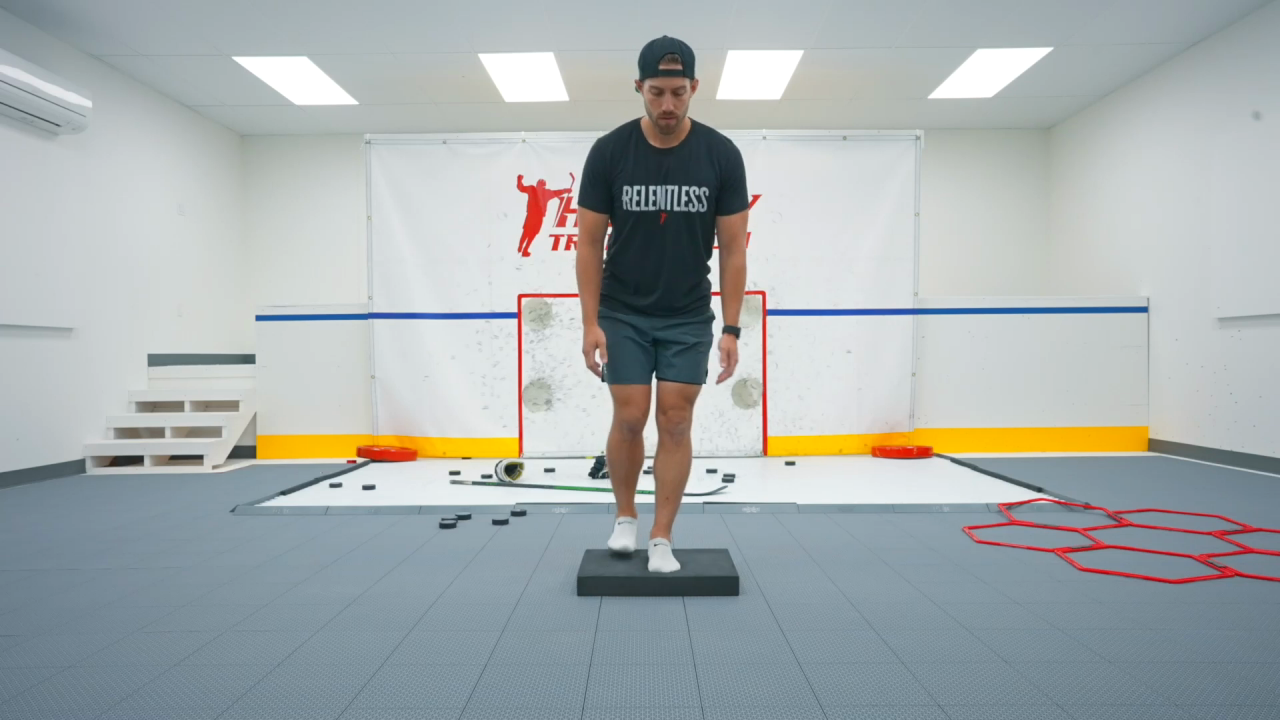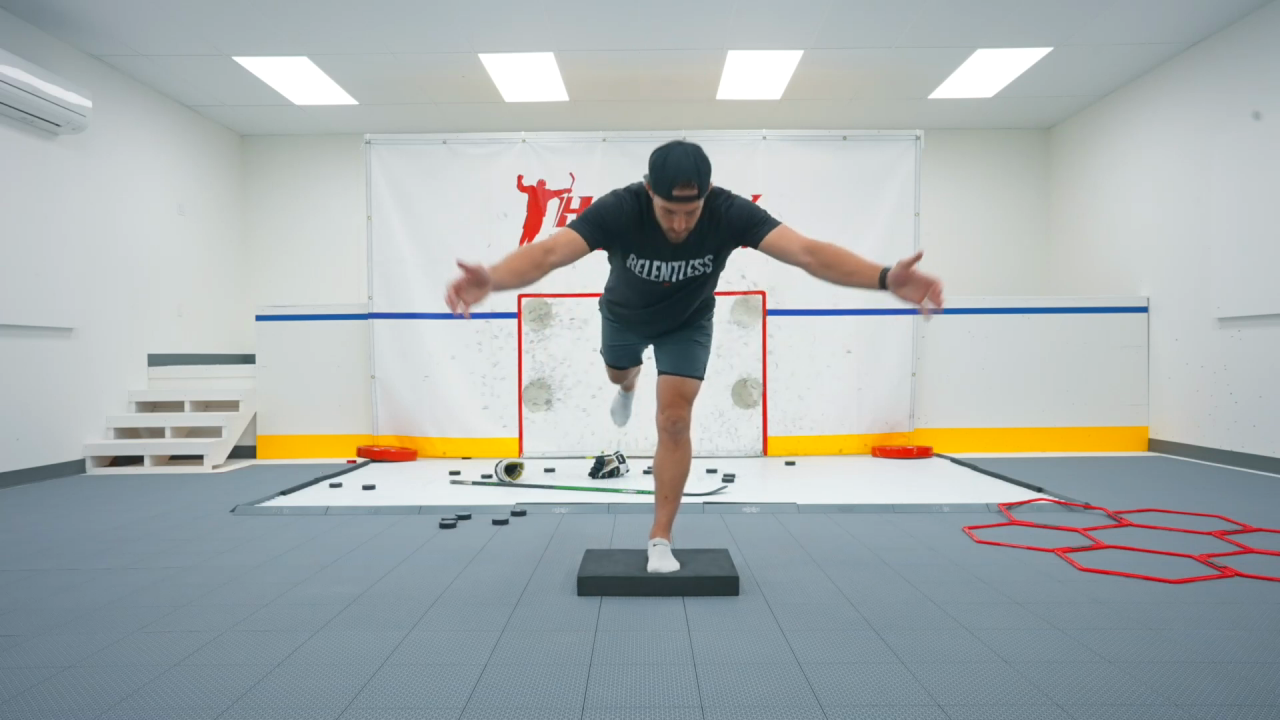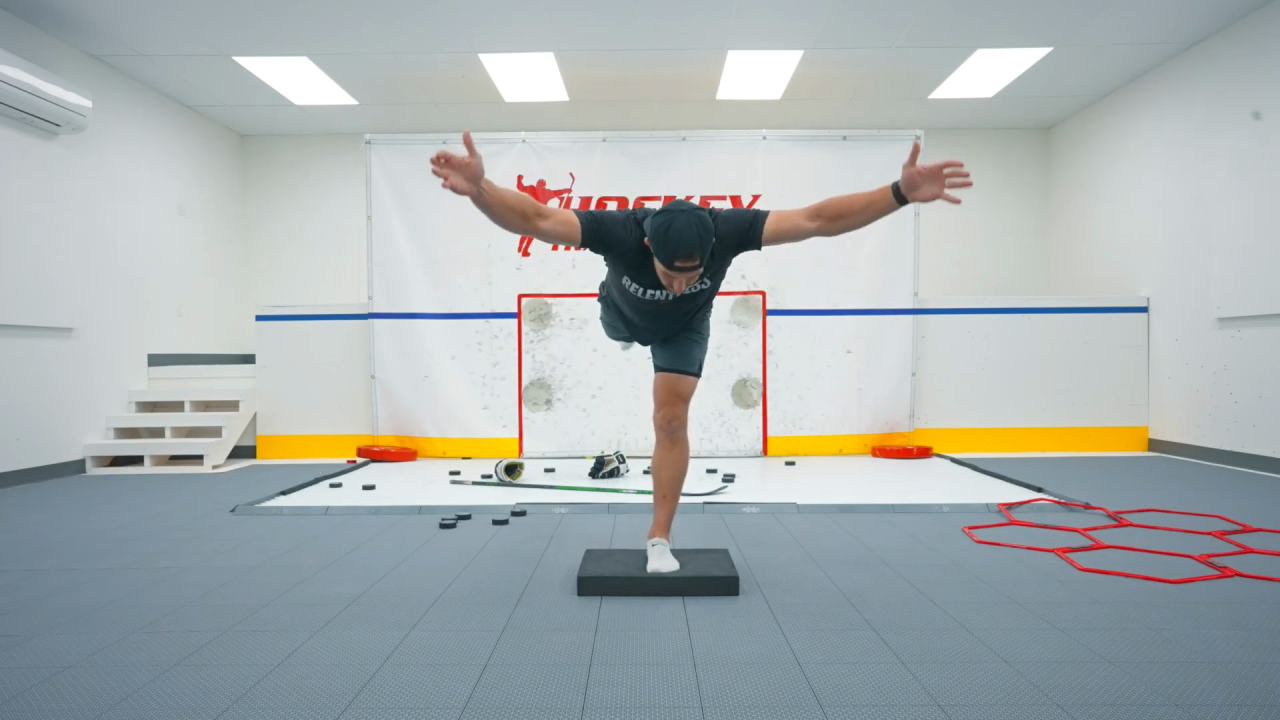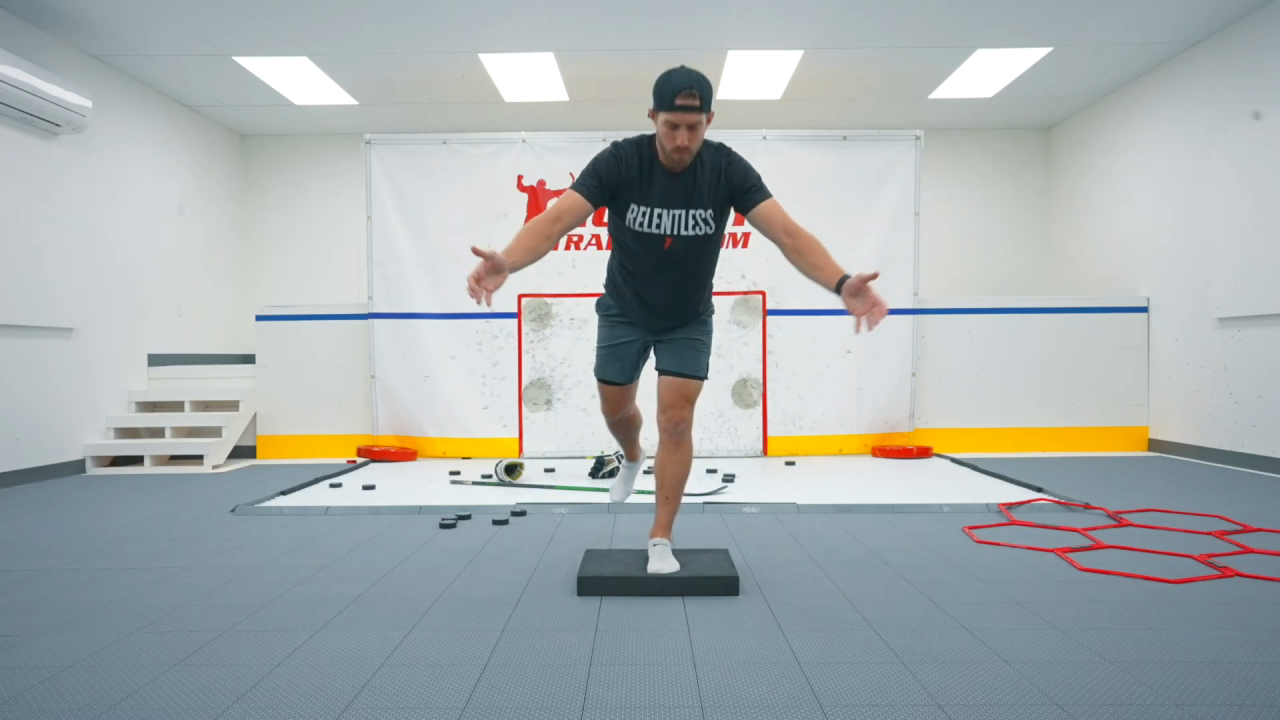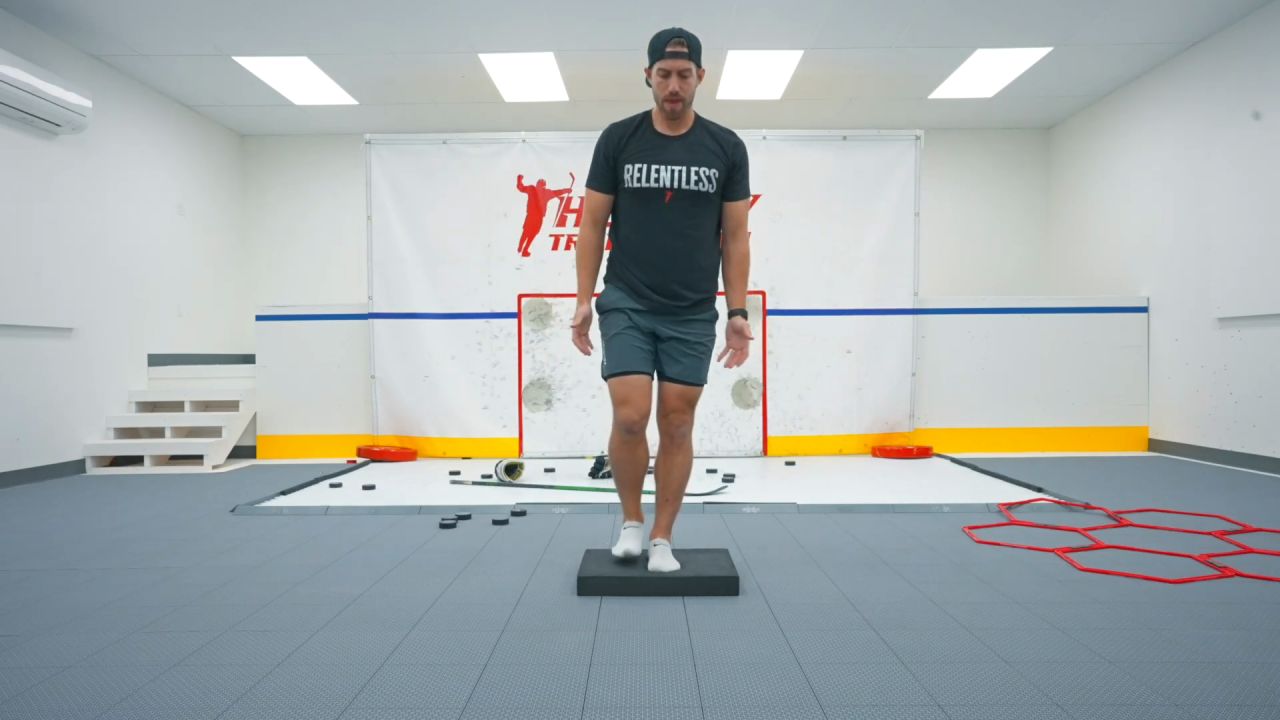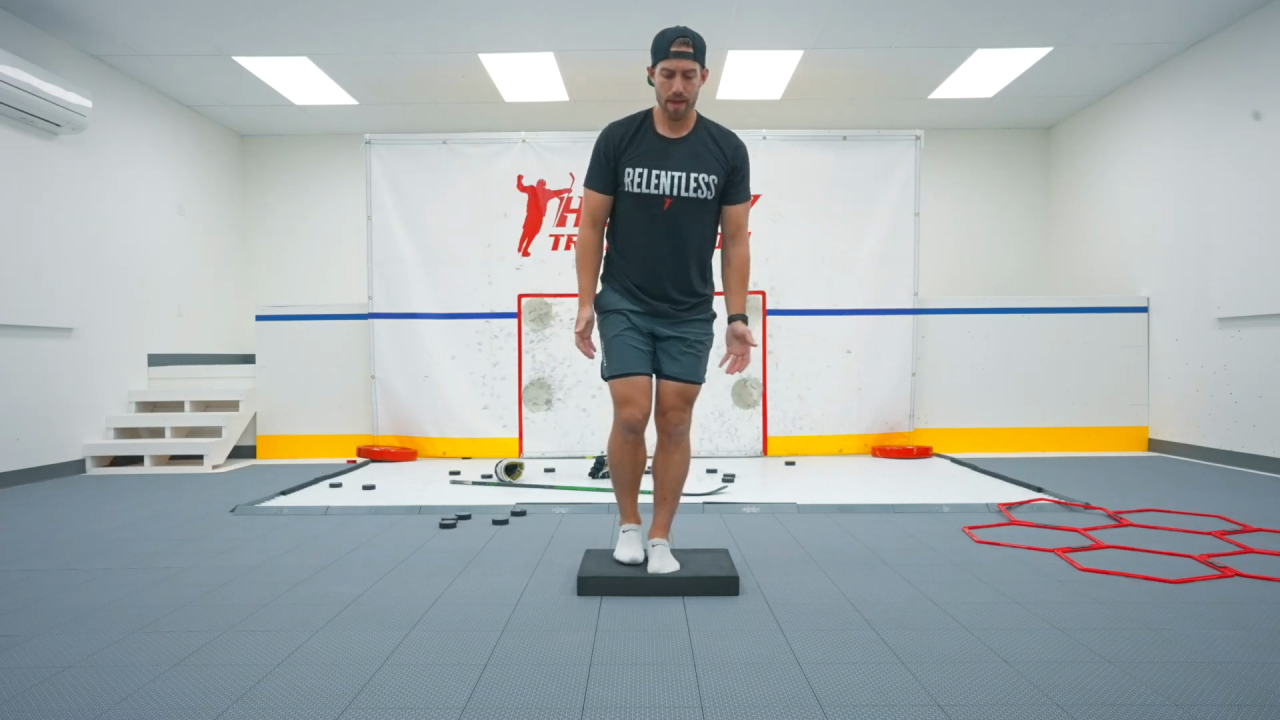
dt=0.7s
person 1, frame 1
left shoulder: (721, 155)
right shoulder: (608, 152)
left elbow: (733, 248)
right elbow: (589, 244)
left wrist: (731, 329)
right wrist: (589, 323)
left hip: (687, 315)
right hip: (622, 311)
left knee: (674, 422)
right knee: (629, 418)
left ankle: (661, 540)
right ankle: (625, 516)
person 1, frame 2
left shoulder: (730, 212)
right shoulder: (618, 209)
left elbow: (807, 251)
right elbow: (549, 251)
left wrist: (885, 279)
right wrist: (490, 281)
left hip: (687, 322)
right hip: (625, 315)
left knee: (674, 419)
right knee: (618, 373)
left ankle: (660, 540)
right ankle: (627, 384)
person 1, frame 3
left shoulder: (727, 231)
right shoulder: (620, 231)
left elbow: (817, 219)
right elbow: (535, 219)
left wrist: (900, 193)
right wrist: (480, 189)
left hip: (684, 328)
right hip: (624, 312)
left knee: (670, 419)
right knee: (624, 334)
left ankle: (659, 540)
right ankle: (636, 334)
person 1, frame 4
left shoulder: (728, 168)
right shoulder: (620, 160)
left elbow: (787, 232)
right elbow: (556, 220)
left wrist: (841, 284)
right wrist: (505, 264)
left hip: (688, 318)
right hip: (624, 310)
left knee: (676, 421)
right knee: (616, 408)
left ankle: (660, 540)
right ankle: (631, 459)
person 1, frame 5
left shoulder: (727, 147)
right shoulder: (618, 139)
left elbow: (735, 236)
right elbow: (592, 225)
left wrist: (737, 311)
right wrist: (584, 299)
left hip: (693, 313)
right hip: (626, 305)
left knee: (677, 426)
right knee: (630, 418)
left ankle: (662, 539)
right ankle: (631, 522)
person 1, frame 6
left shoulder: (727, 149)
right shoulder: (617, 138)
left elbow: (735, 239)
right elbow: (591, 227)
left wrist: (738, 317)
right wrist: (585, 303)
left hip: (690, 313)
right hip: (624, 306)
left knee: (674, 424)
right knee: (630, 418)
left ankle: (660, 539)
right ankle: (629, 526)
